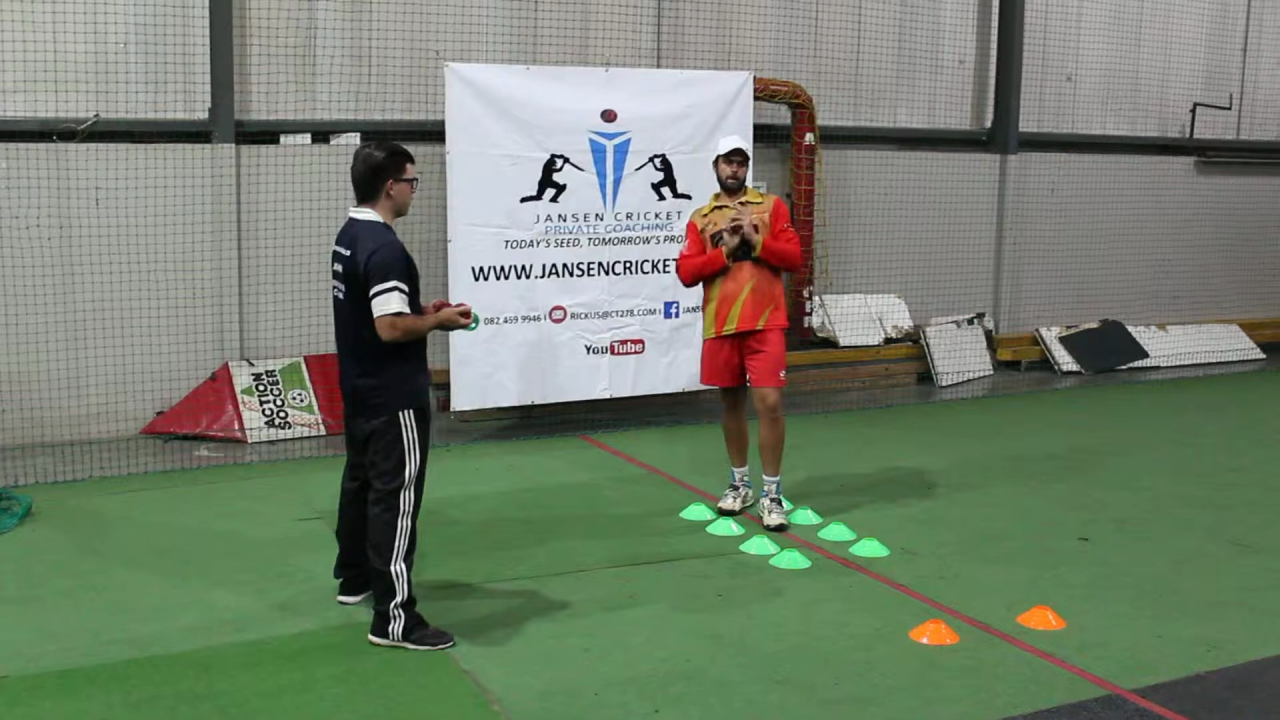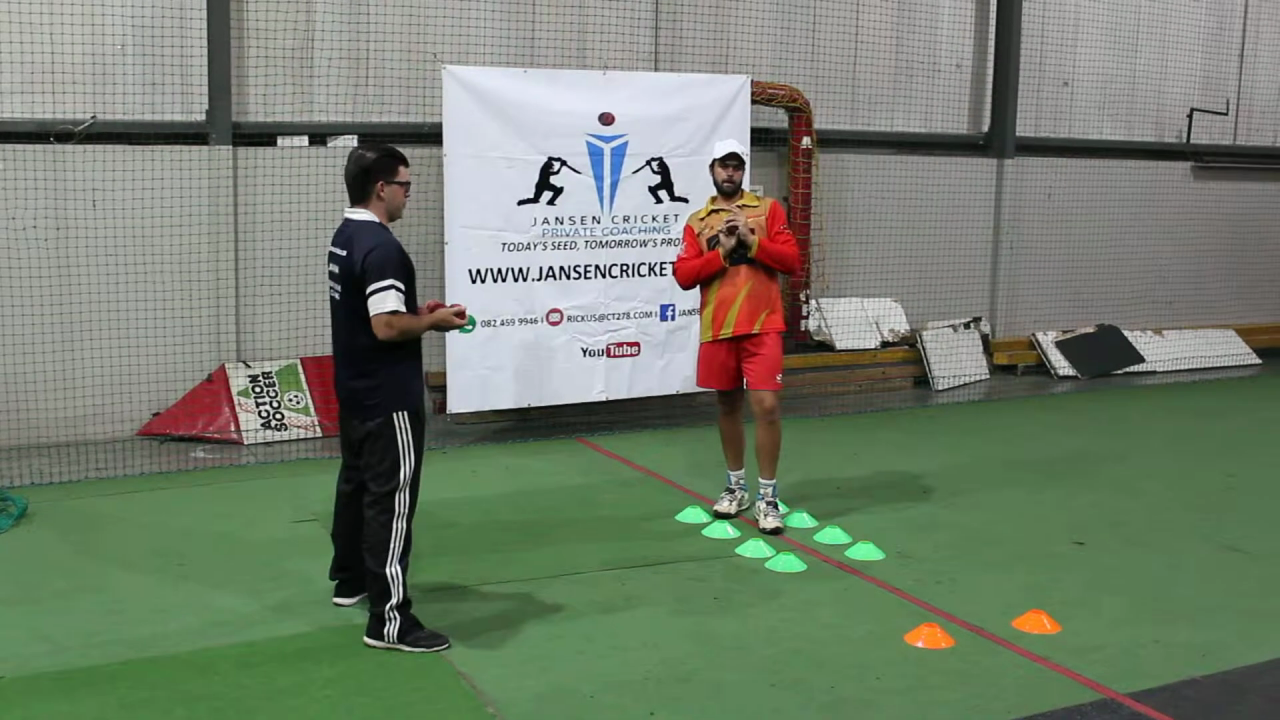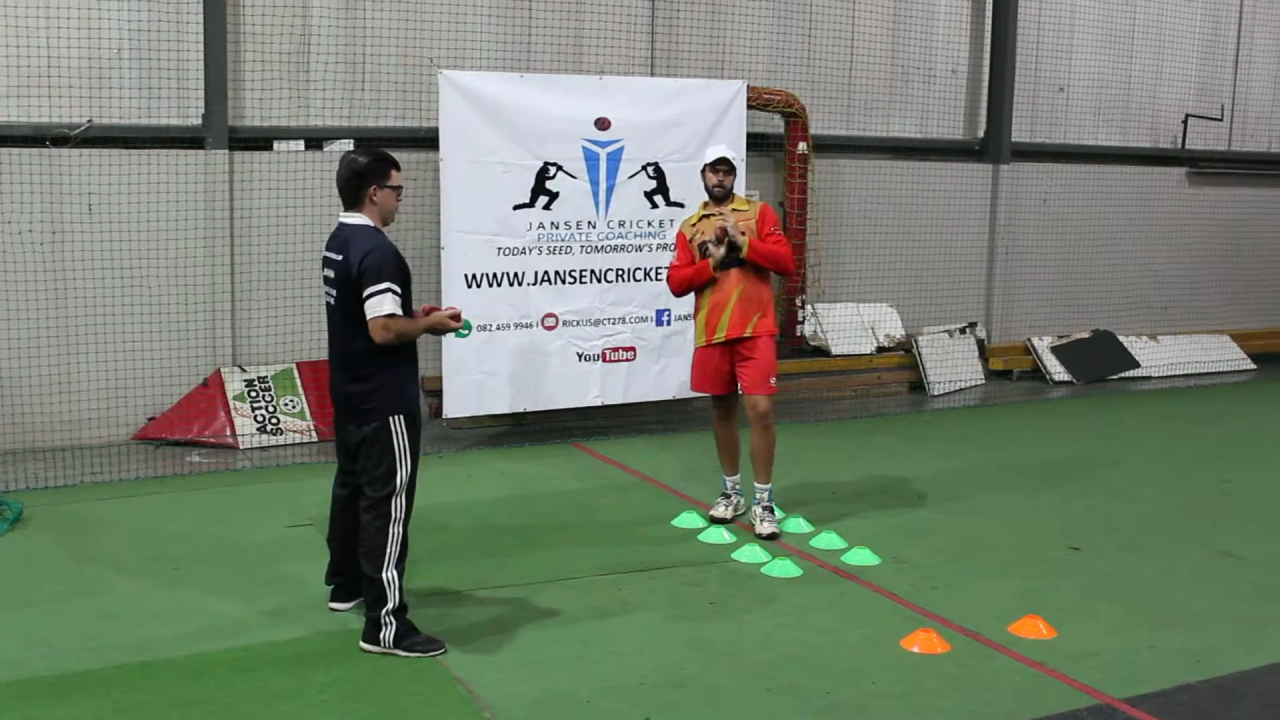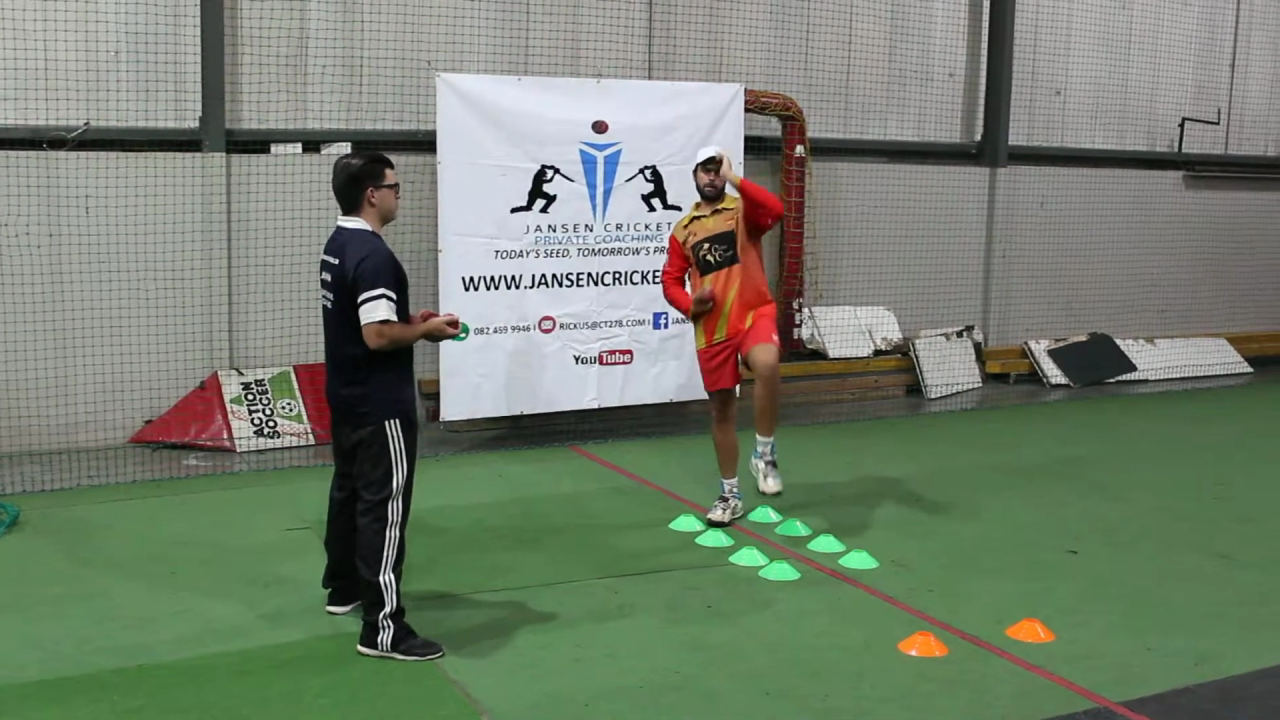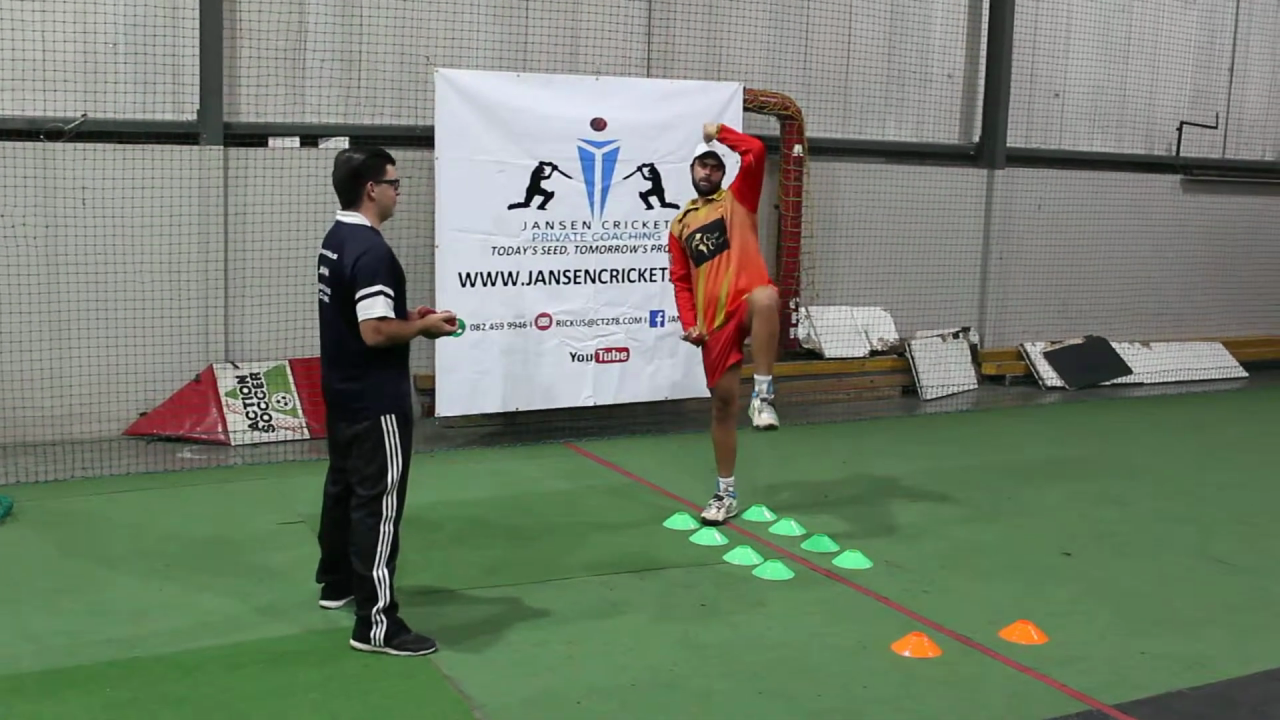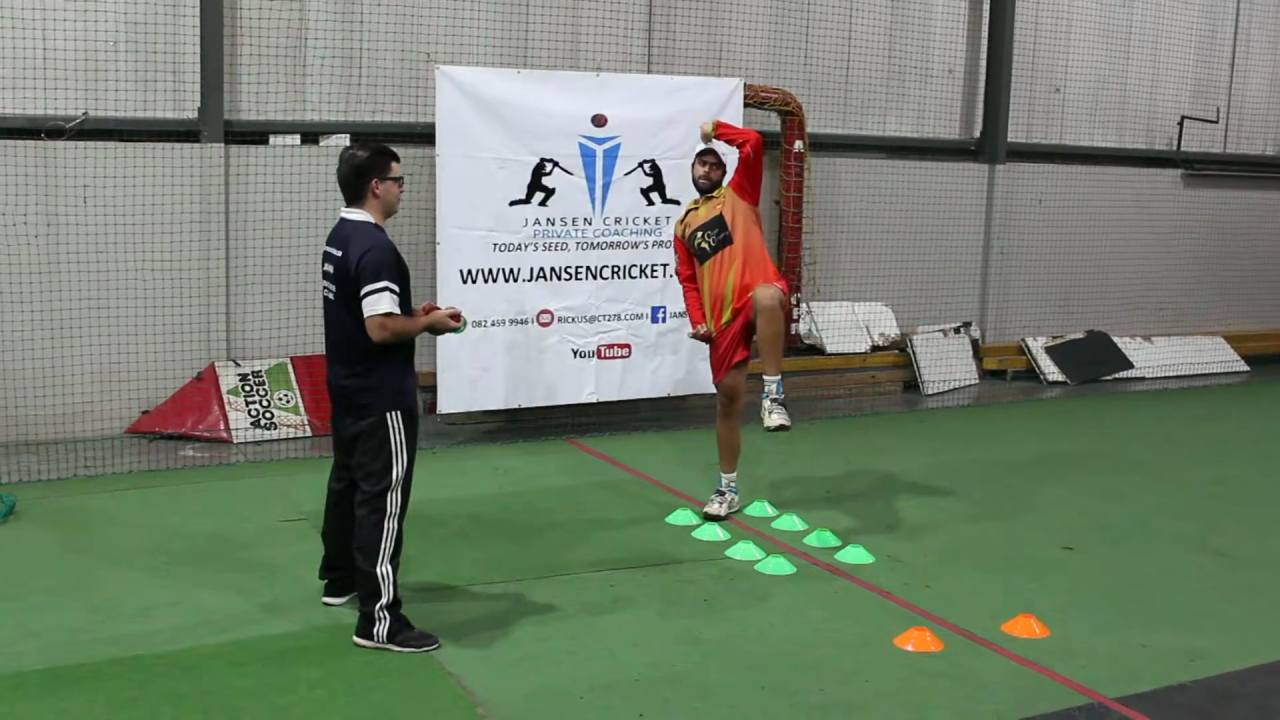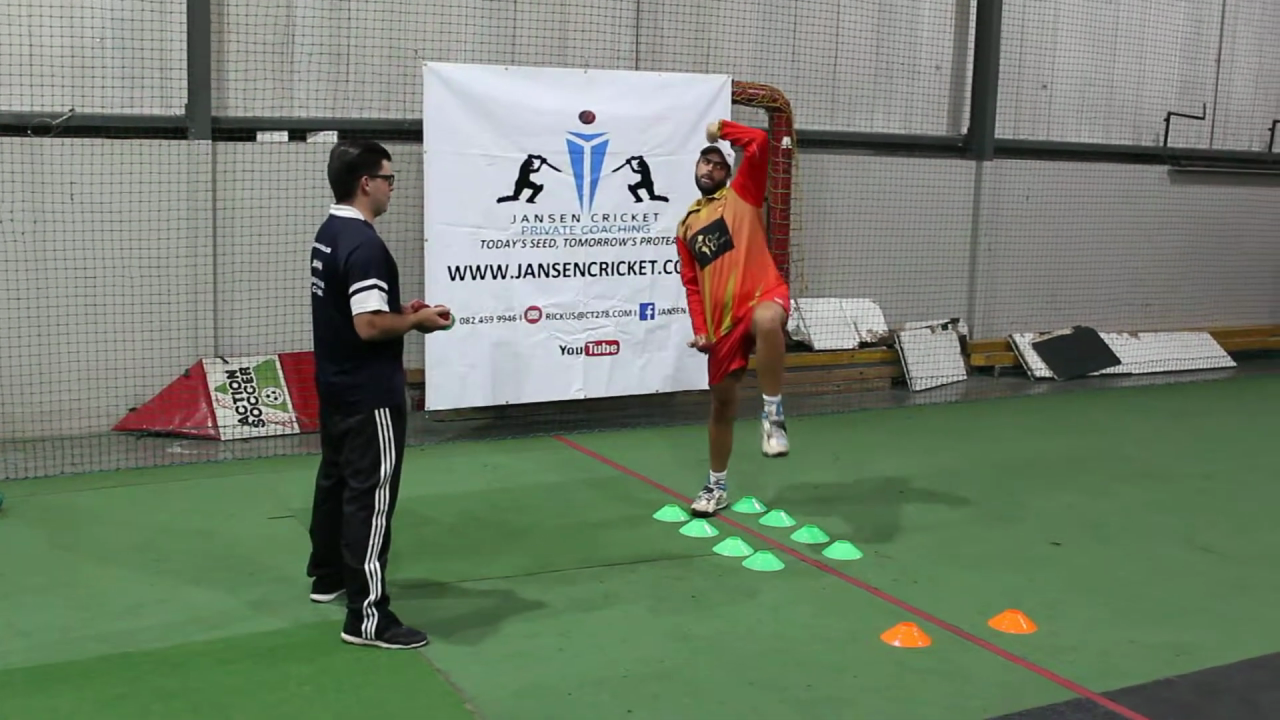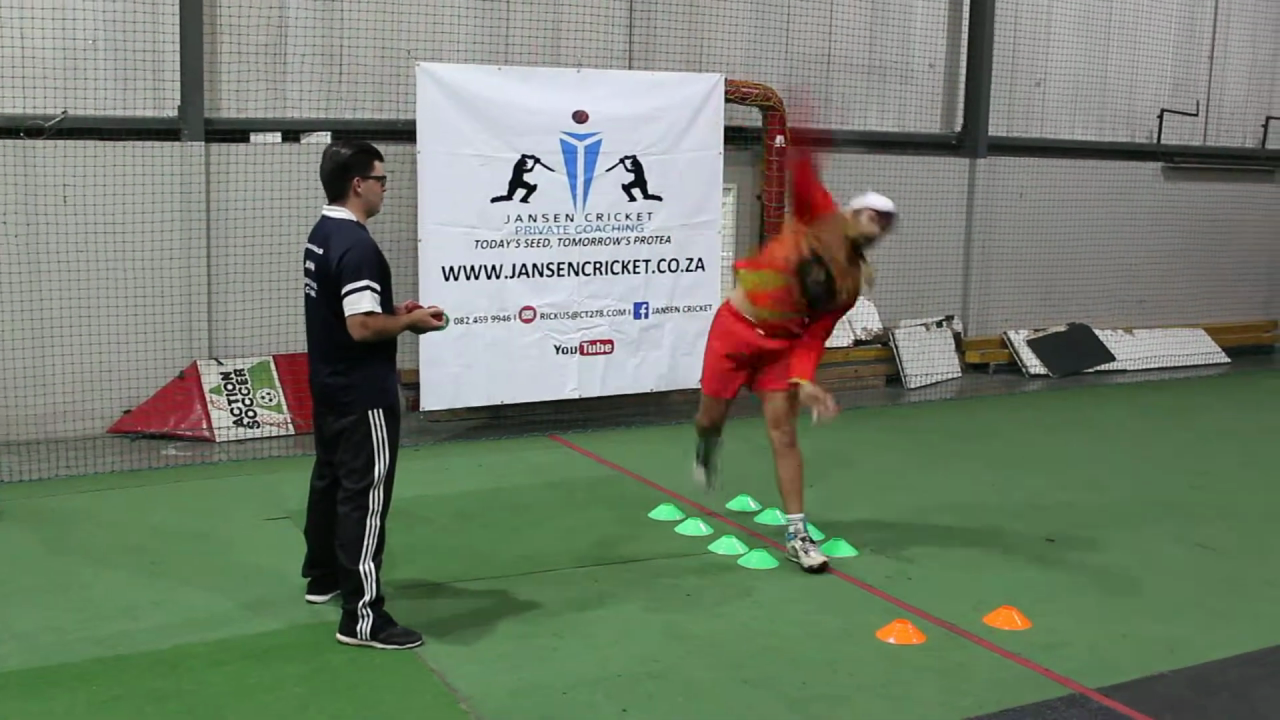
dt=0.5s
person 1, frame 1
left shoulder: (349, 235)
right shoulder: (384, 248)
right elbow: (391, 328)
left wrist: (420, 311)
right wrist: (438, 320)
left hip: (360, 389)
right hip: (393, 397)
left knee: (362, 482)
right knee: (395, 498)
left ankle: (354, 578)
right ankle: (394, 618)
person 1, frame 2
left shoulder: (345, 236)
right shoulder: (381, 247)
right elbow: (387, 327)
left wrist: (417, 311)
right wrist: (433, 321)
left hip: (355, 389)
right hip: (388, 398)
left knee: (357, 483)
right knee: (391, 500)
left ankle: (350, 579)
right ankle: (389, 620)
person 1, frame 3
left shoulder: (338, 242)
right shoulder: (377, 251)
right elbow: (384, 330)
left wrist: (411, 314)
right wrist: (430, 323)
left hip: (351, 393)
right hip: (384, 402)
left knee: (352, 487)
right knee: (387, 504)
left ankle: (346, 583)
right ankle: (385, 624)
person 1, frame 4
left shoulder: (338, 244)
right shoulder: (373, 256)
right elbow: (378, 336)
left wrist: (409, 319)
right wrist: (426, 330)
left hip: (347, 397)
right hip: (380, 405)
left knee: (349, 491)
right knee: (384, 508)
left ankle: (344, 588)
right ankle: (382, 627)
person 1, frame 5
left shoulder: (336, 239)
right shoulder: (371, 251)
right elbow: (375, 332)
left wrist: (405, 316)
right wrist: (423, 327)
left hip: (343, 391)
right hip: (375, 400)
left knee: (344, 486)
right knee: (378, 503)
left ankle: (337, 582)
right ankle: (375, 622)
person 1, frame 6
left shoulder: (340, 236)
right shoulder: (375, 248)
right elbow: (381, 328)
left wrist: (410, 312)
right wrist: (429, 323)
left hip: (348, 388)
right hip: (381, 397)
left knee: (348, 482)
right knee: (382, 500)
left ankle: (340, 578)
right ankle: (378, 619)
person 1, frame 7
left shoulder: (329, 233)
right shoulder: (365, 245)
right elbow: (369, 325)
left wrist: (400, 309)
right wrist: (417, 320)
left hip: (336, 384)
right hip: (369, 394)
left knee: (336, 479)
right knee: (370, 497)
left ankle: (328, 575)
right ankle: (367, 615)
person 1, frame 8
left shoulder: (321, 234)
right shoulder: (357, 246)
right elbow: (361, 328)
left wrist: (391, 310)
right wrist: (410, 322)
left hip: (330, 386)
right hip: (362, 395)
left knee: (330, 480)
right knee: (364, 498)
left ankle: (323, 576)
right ankle: (362, 616)
person 2, frame 1
left shoulder: (771, 206)
right shoulder: (700, 218)
left elbow: (794, 258)
right elbow: (686, 273)
left wrist: (755, 239)
right wrist: (725, 250)
left hip: (765, 324)
right hip: (720, 326)
left knee: (769, 404)
right knee: (732, 403)
left ankle: (771, 494)
right ankle: (739, 484)
person 2, frame 2
left shoulder: (768, 209)
right shoulder: (697, 221)
left elbow: (791, 260)
right elbow: (684, 276)
left wrist: (751, 240)
right wrist: (721, 252)
left hip: (762, 327)
right hip: (717, 329)
left knee: (766, 407)
right knee: (728, 406)
left ankle: (767, 496)
right ankle: (735, 486)
person 2, frame 3
left shoulder: (758, 213)
right shoulder: (689, 227)
left elbow: (785, 262)
right elbow: (676, 283)
left wrist: (741, 241)
right wrist: (711, 263)
left hip: (755, 330)
right hip: (712, 333)
left knee: (760, 410)
right knee: (723, 410)
left ankle: (763, 501)
right ankle: (731, 491)
person 2, frame 4
left shoulder: (743, 208)
right shoulder: (682, 229)
left elbow: (775, 210)
right elbow: (670, 281)
left wrist: (735, 180)
right wrist: (690, 304)
left hip: (755, 314)
right hip: (713, 329)
left knee: (767, 368)
right knee: (722, 409)
left ankle: (765, 455)
right ankle: (730, 494)
person 2, frame 5
left shoulder: (738, 199)
right shoulder: (680, 225)
left elbow: (756, 152)
right elbow: (681, 281)
left wrist: (719, 131)
right wrist: (689, 324)
left hip: (751, 303)
right hip: (715, 319)
left knee: (765, 297)
right knee: (722, 402)
left ankle: (763, 394)
right ankle: (726, 493)
person 2, frame 6
left shoulder: (740, 194)
right shoulder: (684, 224)
left elbow: (753, 142)
right elbow: (688, 280)
left wrist: (715, 128)
right wrist: (698, 321)
left hip: (759, 297)
right hip: (722, 317)
left knee: (766, 297)
right knee: (728, 398)
left ankle: (774, 393)
right ankle: (728, 488)
person 2, frame 7
left shoulder: (742, 194)
right shoulder: (687, 227)
left elbow: (759, 142)
right elbow: (693, 285)
left wrist: (721, 127)
right wrist: (700, 331)
left hip: (763, 295)
right hip: (722, 320)
left knee: (766, 326)
right knee: (721, 404)
left ankle: (772, 414)
right ankle: (716, 486)
person 2, frame 8
left shoulder: (852, 283)
right shoulder: (818, 219)
left elbow: (814, 338)
right elbow: (803, 178)
left wrist: (804, 381)
right wrist: (805, 153)
left hip: (782, 343)
right hip: (736, 325)
left knee: (783, 434)
right knee: (711, 418)
left ankle: (796, 534)
right ankle: (707, 448)
